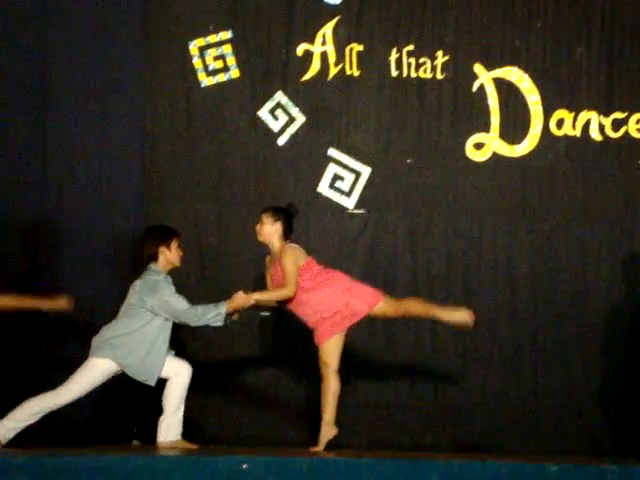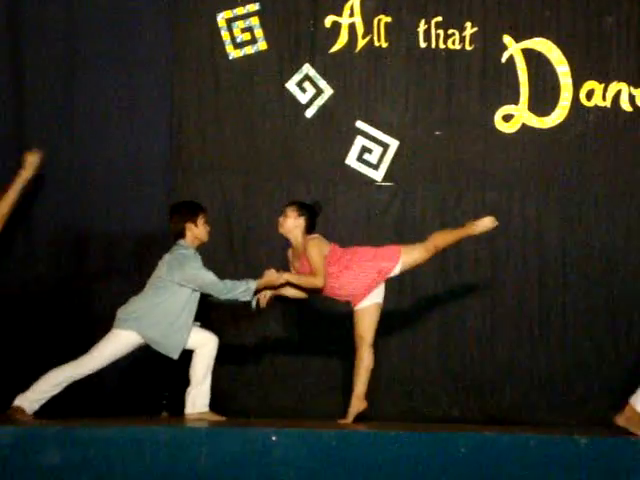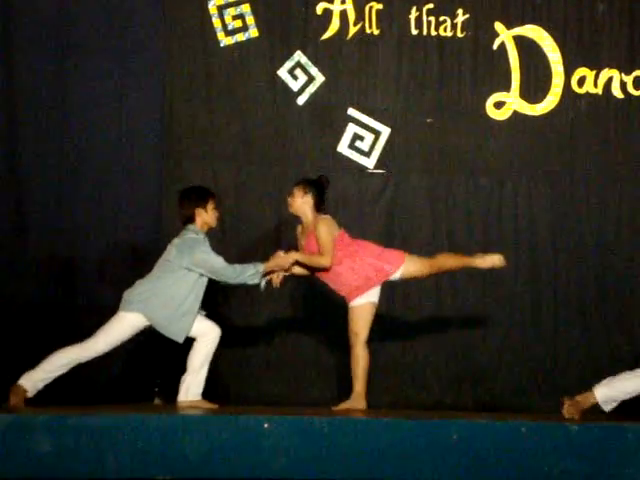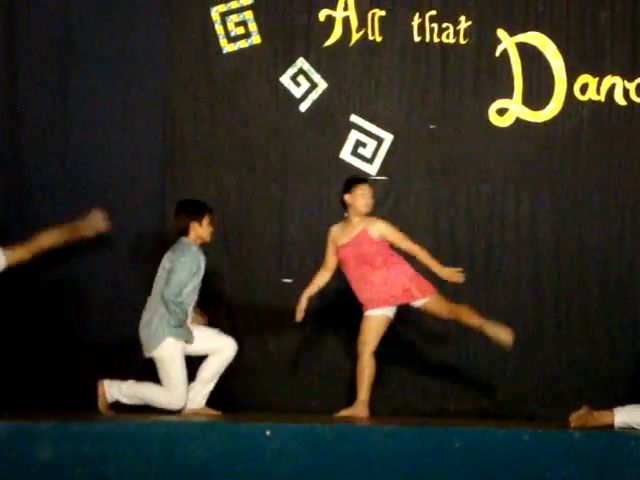
dt=0.5s
person 1, frame 1
left shoulder: (157, 281)
right shoulder: (155, 285)
left elbow: (185, 315)
right elbow: (191, 315)
left wrist: (226, 309)
right wrist: (229, 306)
left hip: (136, 353)
right hip: (111, 351)
left knee: (182, 370)
right knee: (62, 395)
left ankle: (169, 435)
person 1, frame 2
left shoulder: (186, 257)
right shoulder: (183, 260)
left elbow: (213, 289)
right elbow: (219, 288)
left wrist: (256, 290)
right wrist: (261, 283)
left hip: (161, 326)
right hip: (136, 324)
left knee: (208, 341)
right knee: (84, 365)
left ankle: (196, 407)
right ankle: (23, 405)
person 1, frame 3
left shoulder: (195, 241)
right shoulder: (192, 244)
left elbow: (220, 270)
right elbow: (226, 271)
left wrist: (263, 271)
right wrist: (267, 266)
left hip: (165, 307)
right hip: (141, 305)
left knee: (211, 331)
right knee: (91, 349)
left ankle: (189, 395)
right ankle: (26, 385)
person 1, frame 4
left shoulder: (187, 253)
right shoulder: (187, 254)
right elbow: (170, 294)
left wrist: (186, 323)
right wrist: (183, 328)
left hip: (176, 327)
right hip: (163, 332)
left knee: (228, 346)
right knee: (173, 399)
left ankle: (194, 403)
right ankle: (110, 389)
person 2, frame 1
left shoulder: (289, 253)
right shoulder: (270, 262)
left elbow: (289, 291)
right elbow: (273, 298)
left wrist: (255, 295)
right wrist: (248, 301)
left hip: (342, 297)
right hip: (326, 318)
left knee: (398, 308)
right knee: (328, 369)
left ankle: (443, 312)
right ankle: (327, 427)
person 2, frame 2
left shoulder: (313, 244)
right shoulder: (292, 254)
left elbow: (320, 281)
right elbow: (302, 290)
left wrist: (286, 276)
right wrist: (274, 290)
left hip: (373, 266)
right hip: (362, 290)
left knee: (427, 247)
right knee: (363, 342)
left ankle: (469, 228)
right ankle: (357, 401)
person 2, frame 3
left shoulder: (322, 224)
right shoulder: (301, 231)
left elbow: (326, 260)
right elbow: (310, 265)
left wrist: (296, 256)
right wrist: (286, 268)
left hip: (372, 263)
right hip: (358, 285)
left knee: (432, 265)
right knee: (357, 338)
left ankle: (476, 262)
right ankle: (358, 398)
person 2, frame 4
left shoulder: (376, 226)
right shoulder: (335, 232)
left elbow: (411, 247)
right elbow: (327, 269)
left wrist: (440, 270)
right wrist: (306, 294)
left hip: (401, 281)
right hip: (376, 298)
left knee: (449, 310)
right knee: (365, 347)
left ankle: (487, 326)
right ankle: (361, 405)
